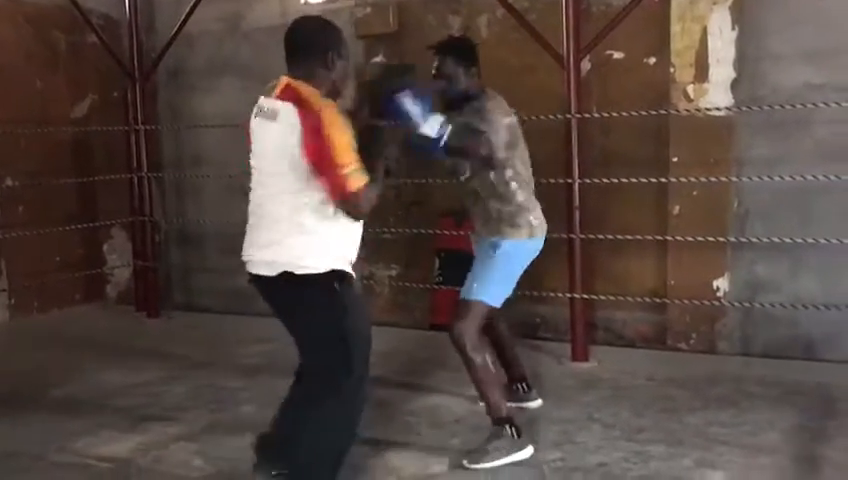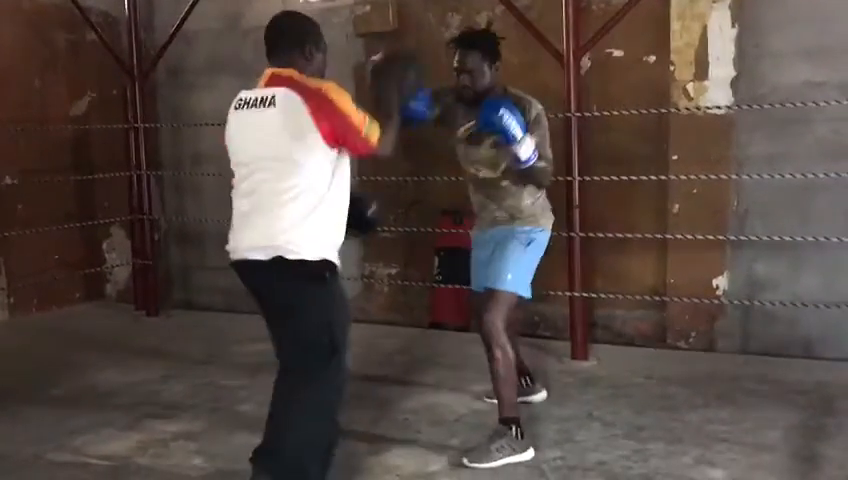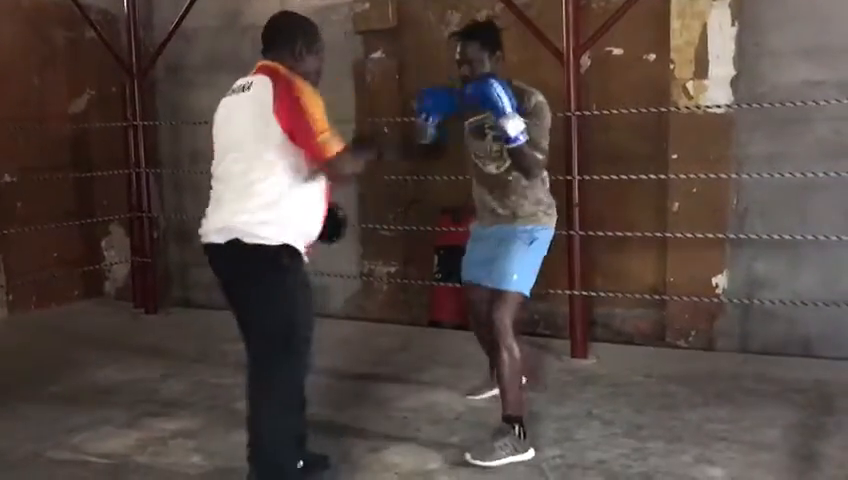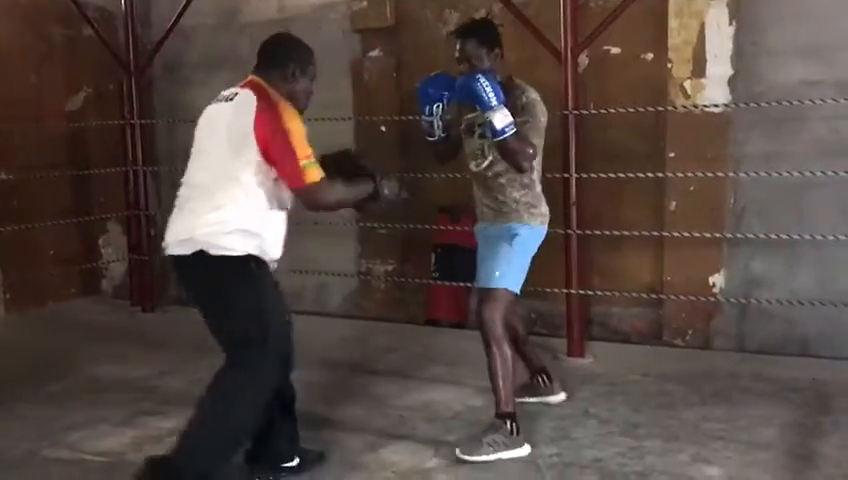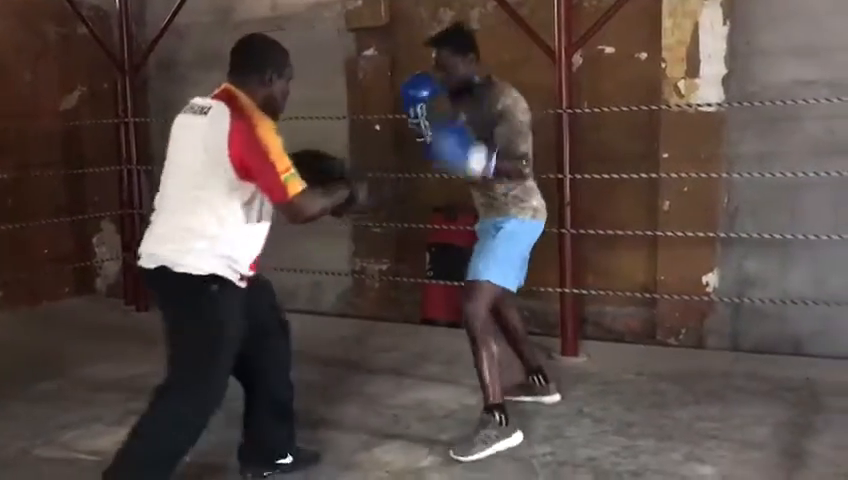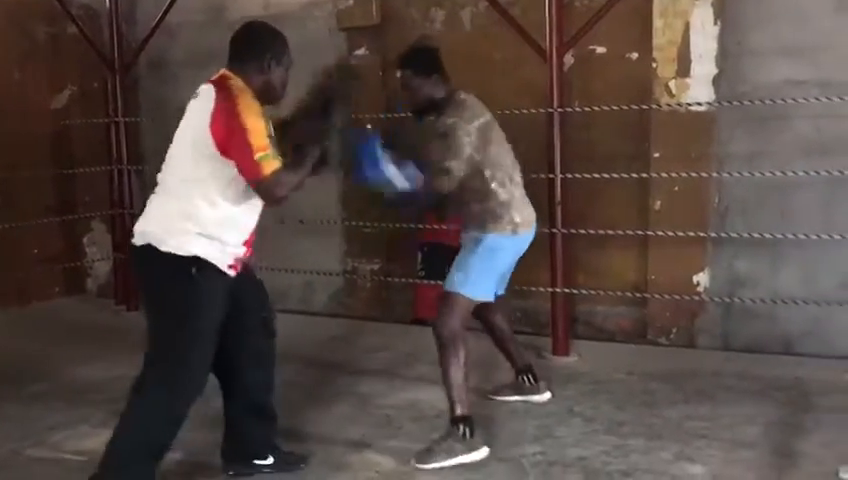
dt=0.2s
person 1, frame 1
left shoulder: (268, 108)
right shoulder: (321, 115)
right elbow: (358, 204)
right wrist: (379, 160)
left hip: (268, 262)
right hip: (312, 271)
left knee: (323, 367)
right knee: (341, 381)
person 1, frame 2
left shoulder: (241, 105)
right shoulder: (316, 96)
right elbow: (381, 144)
left wrist: (345, 204)
right wrist: (390, 96)
left hip: (252, 252)
right hip: (297, 258)
left knee: (301, 364)
right knee: (316, 373)
person 1, frame 3
left shoulder: (237, 96)
right shoulder: (291, 90)
right elbow: (338, 165)
left wrist: (317, 213)
right wrist: (369, 151)
left hip: (227, 239)
right hip: (263, 246)
left knee: (278, 353)
right knee: (281, 361)
person 1, frame 4
left shoulder: (225, 104)
right shoulder: (275, 112)
right elbow: (318, 195)
right wrist: (374, 187)
left hip: (197, 247)
right hip: (227, 254)
left knee: (269, 352)
right knee: (255, 367)
person 1, frame 5
left shoulder: (199, 111)
right shoulder: (250, 124)
right elbow: (299, 207)
left wrist: (289, 169)
right wrist: (343, 191)
left hip: (215, 265)
right hip: (195, 271)
left knee: (268, 343)
right knee: (195, 387)
person 1, frame 6
left shoulder: (218, 96)
right shoulder: (237, 102)
left elbow: (257, 157)
right elbow: (275, 187)
right wrist: (313, 152)
left hip: (209, 254)
right hip: (181, 256)
left knee: (252, 341)
right knee: (173, 375)
person 2, frame 1
left shoulder: (488, 109)
right shoulder: (465, 109)
left elbow: (485, 158)
left wrist: (425, 122)
right wrist: (427, 122)
left hip: (513, 235)
right hip: (497, 233)
left knee: (463, 330)
right knee: (482, 314)
left ankle: (508, 434)
right ankle: (521, 387)
person 2, frame 2
left shoulder: (527, 109)
right shoulder: (454, 100)
left elbow: (543, 177)
right elbow: (417, 113)
left wrist: (518, 140)
right wrist: (414, 105)
left hip: (525, 228)
right hip: (487, 227)
left knee: (492, 321)
right knee: (488, 312)
left ankle: (512, 435)
right ankle: (524, 382)
person 2, frame 3
left shoulder: (530, 102)
right shoulder: (463, 98)
left elbow: (535, 169)
right elbow: (430, 148)
left wrist: (506, 119)
right wrist: (429, 117)
left hip: (527, 224)
right hip: (487, 222)
left knee: (498, 318)
right knee: (474, 304)
left ankle: (514, 434)
right ankle: (502, 374)
person 2, frame 4
left shoulder: (524, 99)
right shoulder: (465, 99)
left elbow: (524, 160)
right elbow: (444, 153)
left wrist: (494, 111)
right wrist: (432, 111)
left hip: (519, 222)
right hip: (492, 221)
left knee: (489, 315)
right knee: (502, 307)
left ankle: (507, 430)
right ankle: (543, 380)
person 2, frame 5
left shoulder: (501, 101)
right shoulder: (462, 102)
left elbow: (521, 166)
left wrist: (472, 157)
left hip: (515, 216)
right hip: (513, 216)
left knee: (473, 310)
right knee: (499, 302)
left ankle: (497, 421)
right ankle: (538, 380)
person 2, frame 6
left shoulder: (455, 119)
right shoulder: (457, 110)
left elbow: (442, 186)
left hip: (498, 230)
right hip: (509, 224)
left knee: (447, 324)
right knee: (485, 306)
left ankle: (463, 434)
right ankle: (530, 380)
